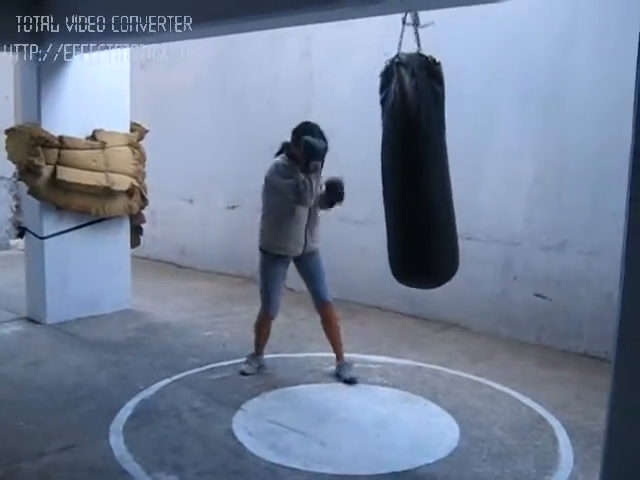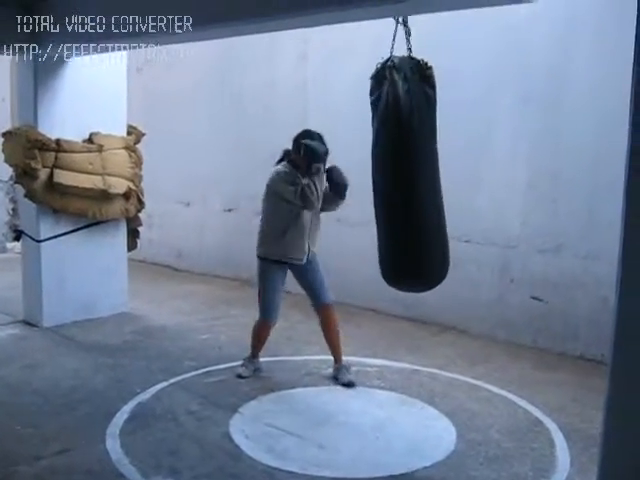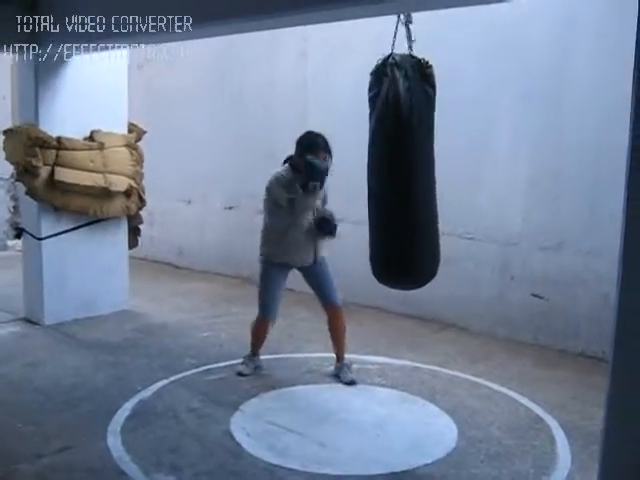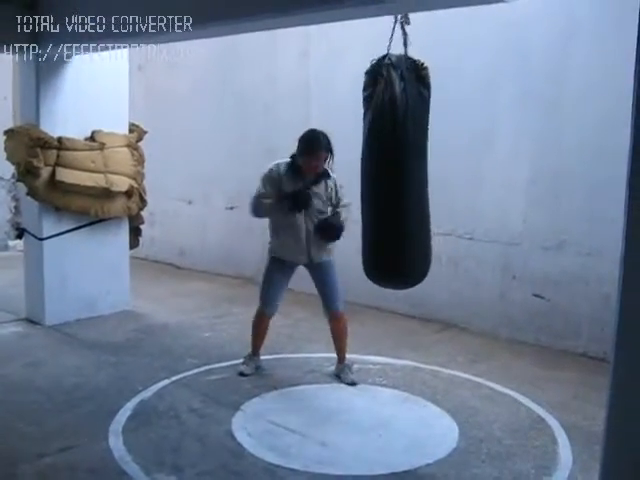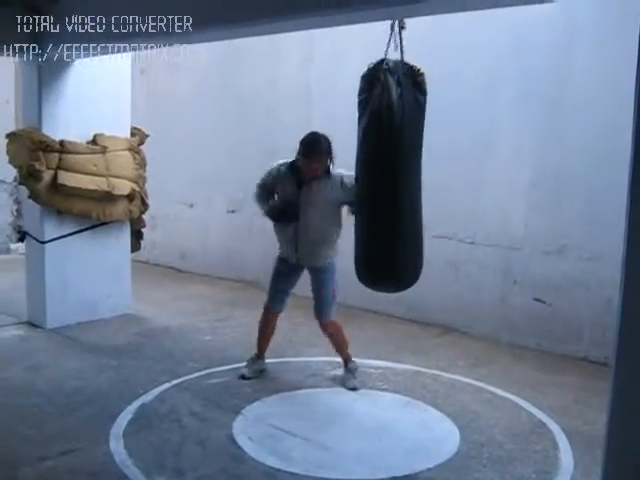
dt=0.1s
person 1, frame 1
left shoulder: (310, 166)
right shoulder: (279, 168)
left elbow: (317, 199)
right elbow: (302, 196)
left wrist: (331, 194)
right wrist: (311, 164)
left hip: (307, 246)
right hip: (275, 248)
left knee: (325, 304)
right knee: (268, 311)
left ankle: (341, 362)
right ankle: (257, 356)
person 1, frame 2
left shoulder: (312, 173)
right shoulder: (282, 175)
left elbow: (325, 205)
right elbow: (308, 200)
left wrist: (337, 190)
right wrist: (314, 170)
left hip: (304, 253)
right hip: (274, 255)
left knee: (326, 307)
right knee: (268, 318)
left ankle: (339, 364)
right ankle: (253, 359)
person 1, frame 3
left shoulder: (314, 179)
right shoulder: (281, 179)
right elbow: (299, 211)
left wrist: (327, 222)
right wrist: (312, 183)
left hip: (311, 255)
right hip: (278, 257)
left knee: (335, 307)
right knee: (267, 316)
left ankle: (341, 363)
right ankle: (253, 357)
person 1, frame 4
left shoulder: (329, 180)
right shoulder: (278, 173)
left elbow: (339, 207)
right elbow: (257, 207)
left wrist: (337, 220)
right wrist: (286, 203)
left hip: (319, 254)
right hip: (283, 254)
left knee: (336, 311)
right knee: (265, 310)
left ankle: (342, 363)
right ankle: (254, 356)
person 1, frame 5
left shoulder: (337, 181)
right shoulder: (280, 172)
right elbow: (261, 192)
right wrist: (273, 209)
left hip: (322, 258)
right hip: (289, 255)
left knee: (325, 319)
right knee: (271, 309)
left ankle: (349, 365)
right ankle: (258, 359)
